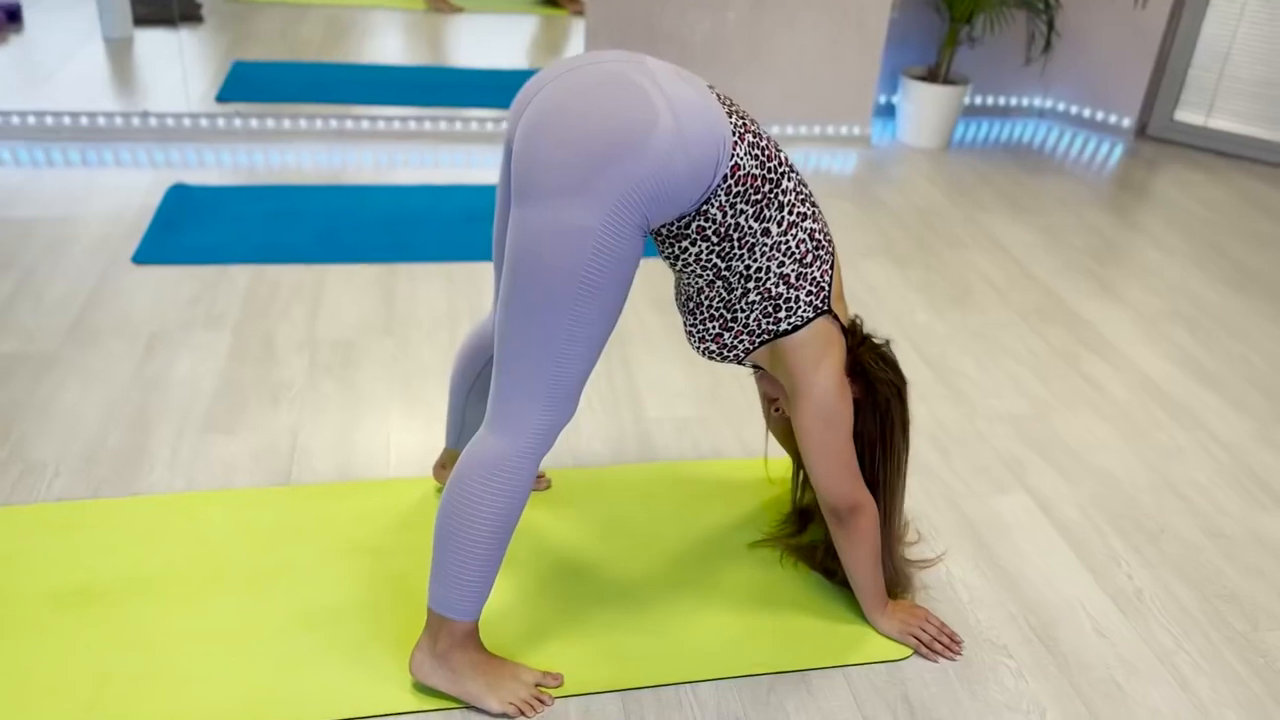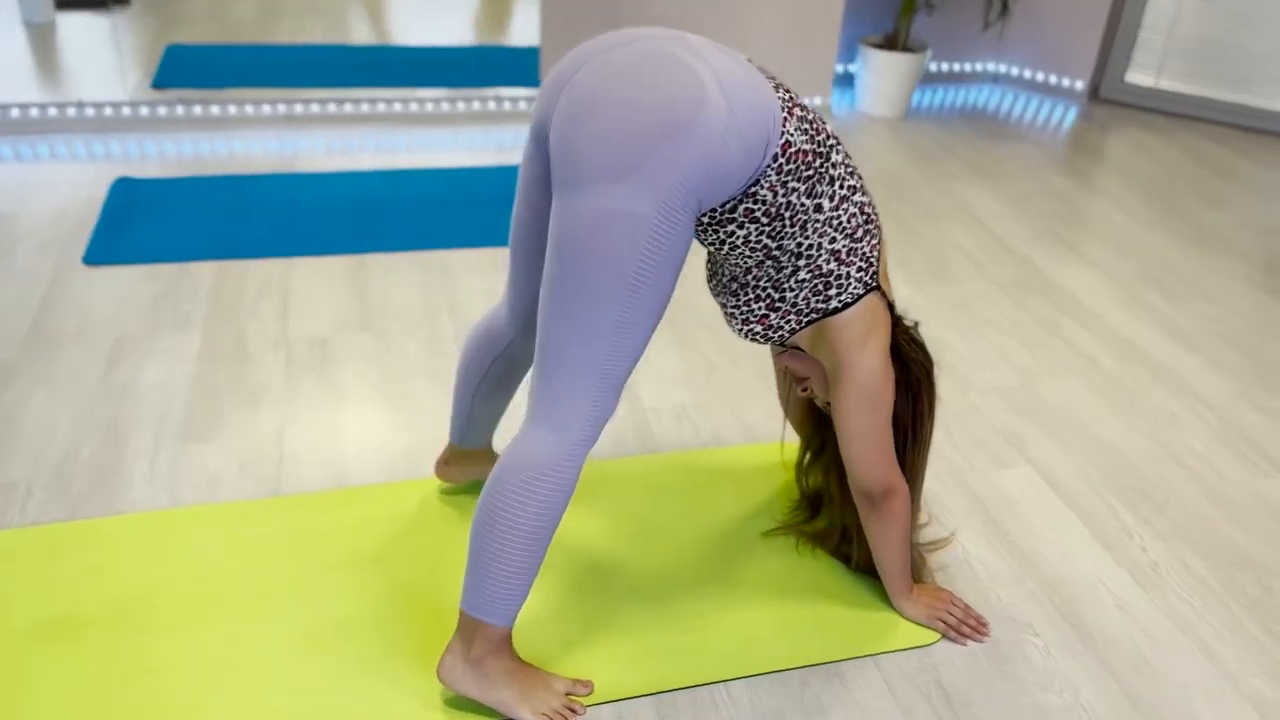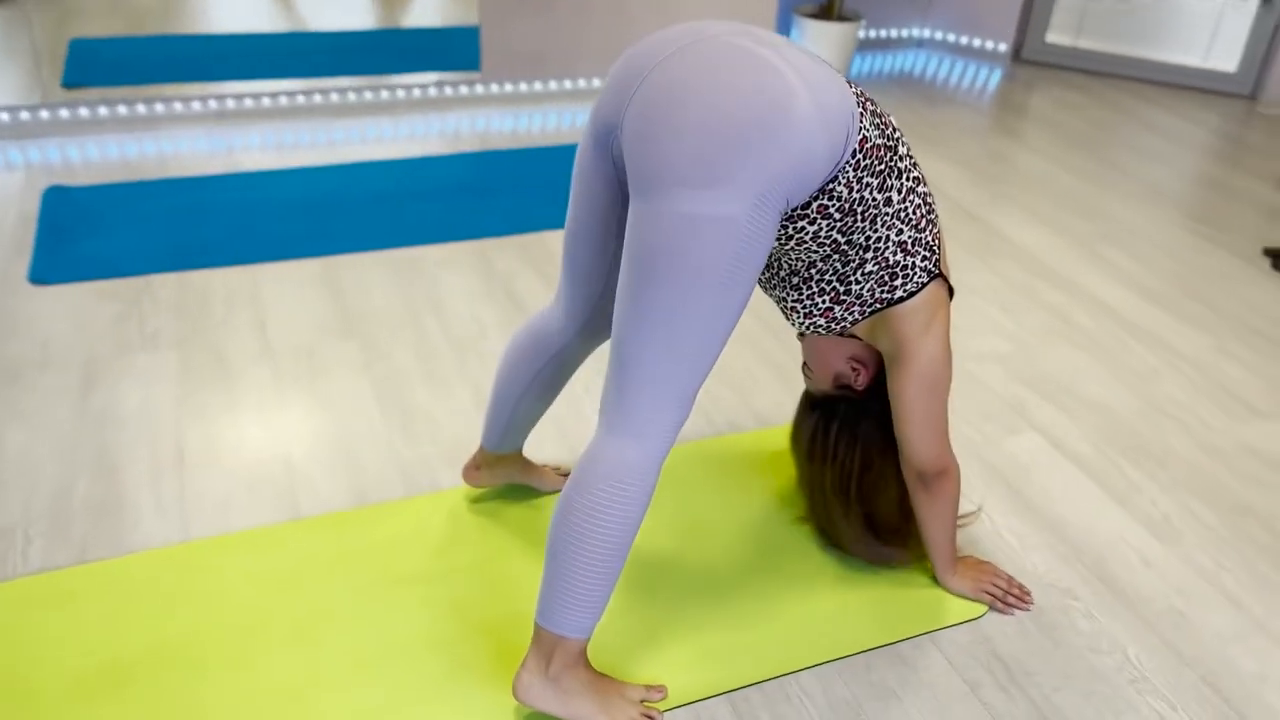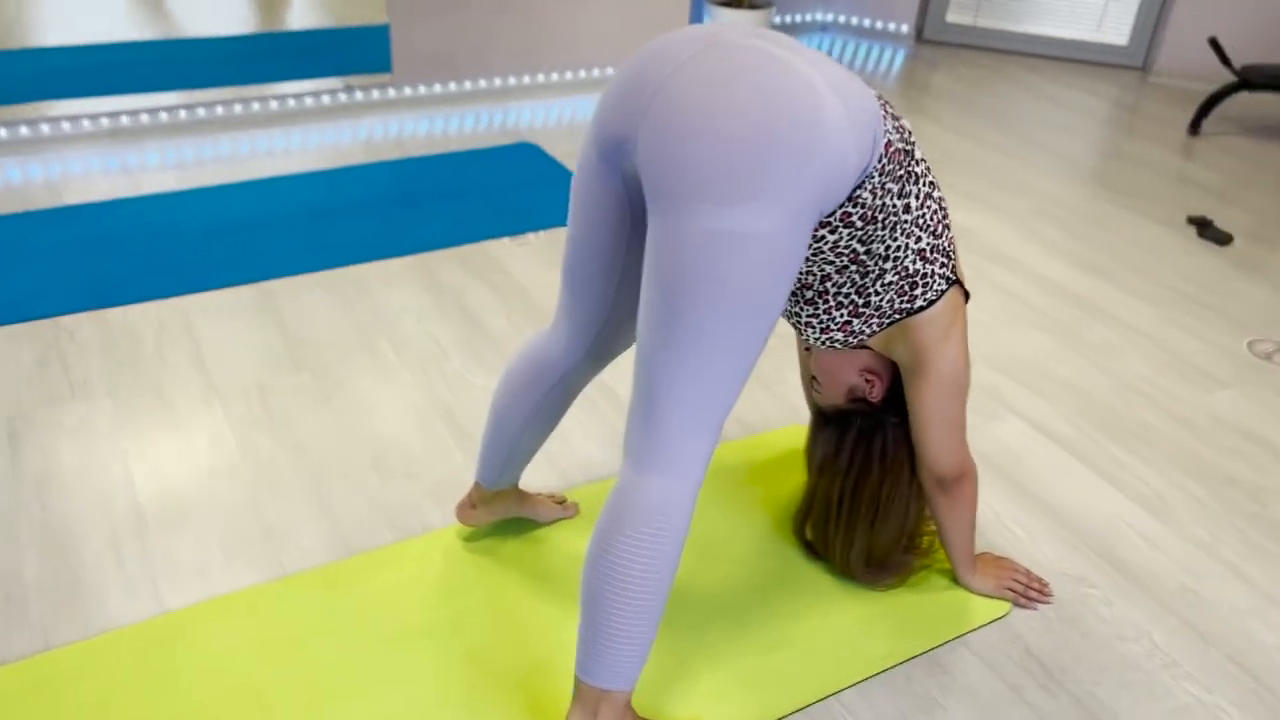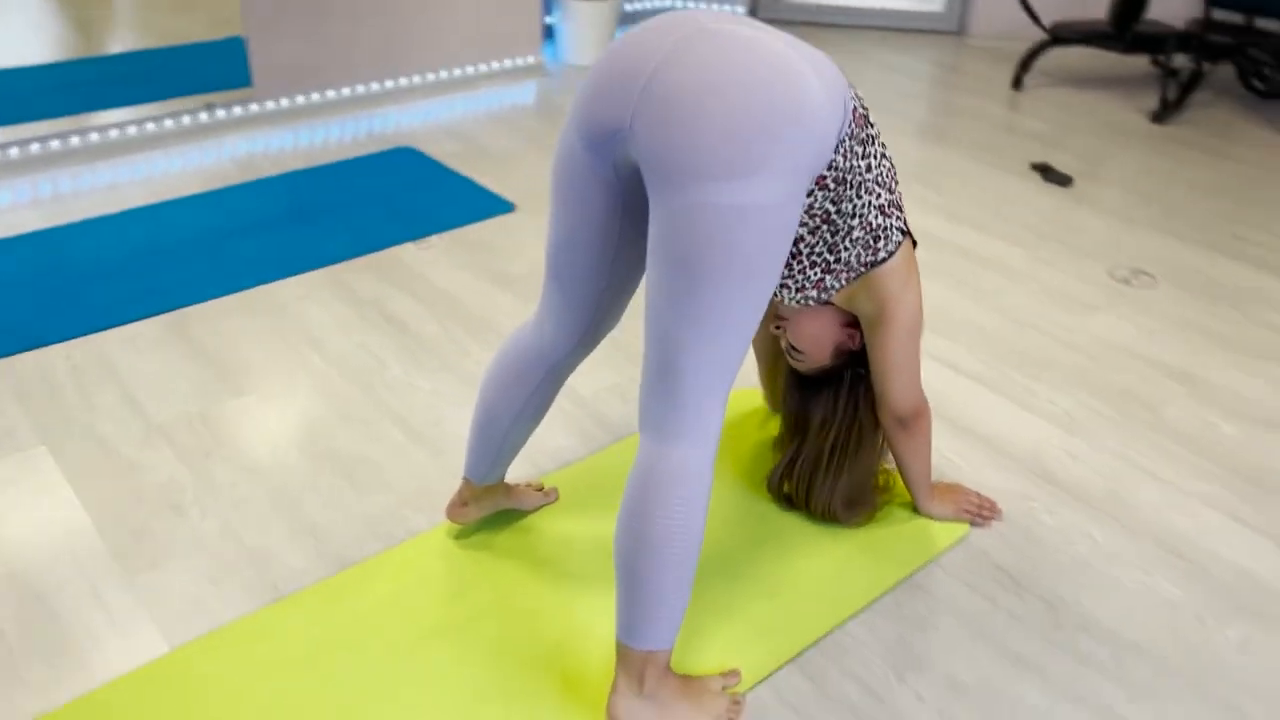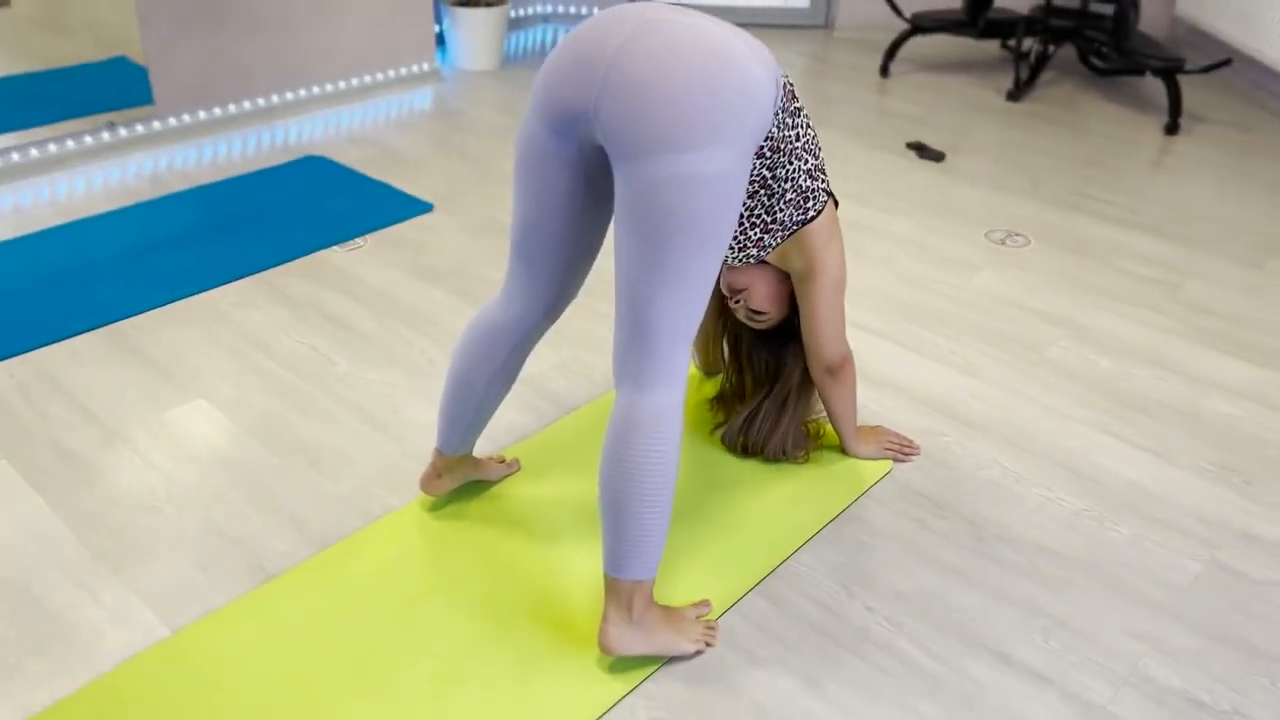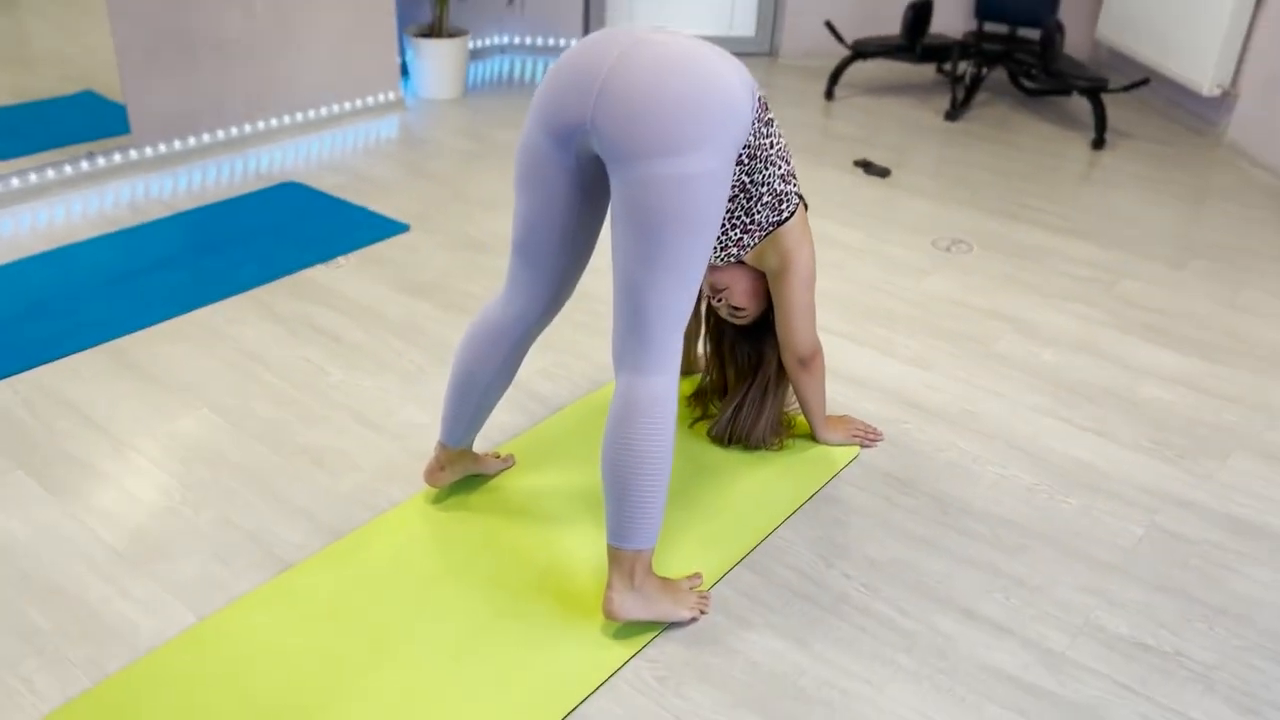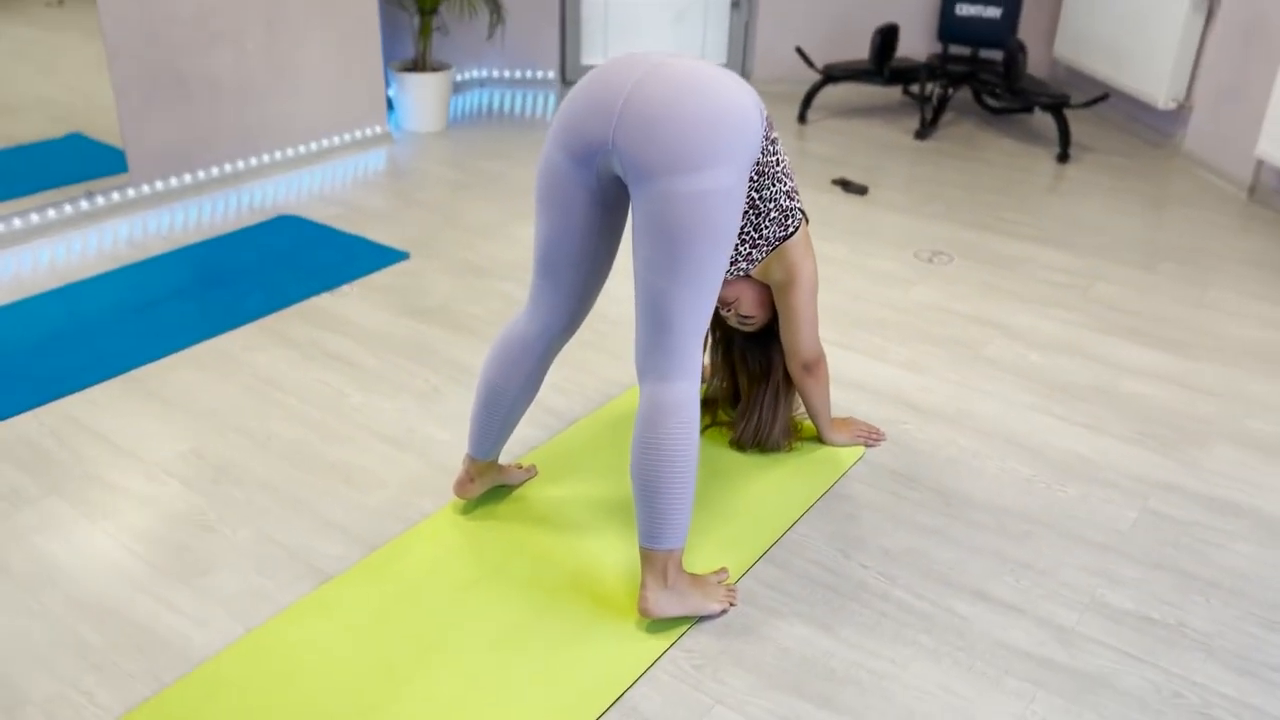
dt=0.5s
person 1, frame 1
left shoulder: (804, 310)
right shoulder: (814, 350)
right elbow: (848, 502)
left wrist: (809, 465)
right wrist: (880, 608)
right hip: (614, 153)
left knee: (516, 329)
right knee: (528, 419)
left ankle: (458, 460)
right ankle: (446, 649)
person 1, frame 2
left shoulder: (817, 293)
right shoulder: (857, 326)
left elbow: (789, 359)
right elbow: (879, 485)
left wrist: (817, 454)
right wrist: (904, 592)
right hip: (658, 132)
left knee: (528, 316)
right knee: (568, 418)
left ankle: (465, 453)
right ankle: (477, 656)
person 1, frame 3
right shoulder: (911, 312)
right elbow: (930, 465)
left wrist: (835, 442)
right wrist: (948, 567)
right hip: (730, 137)
left knee: (579, 317)
right knee: (641, 426)
left ankle: (494, 457)
person 1, frame 4
right shoulder: (927, 320)
left elbow: (806, 333)
right elbow: (947, 470)
right hip: (753, 143)
left knee: (578, 340)
right knee: (669, 460)
left ankle: (489, 494)
person 1, frame 5
right shoulder: (880, 277)
left elbow: (763, 318)
right elbow: (905, 412)
left wrist: (783, 405)
right wrist: (925, 494)
right hip: (740, 121)
left knee: (561, 328)
right knee: (682, 426)
left ankle: (477, 490)
person 1, frame 6
right shoulder: (807, 237)
left elbow: (697, 285)
right elbow: (830, 360)
left wrist: (714, 362)
right wrist: (852, 436)
right hip: (689, 97)
left knee: (525, 302)
right knee: (651, 377)
left ankle: (448, 462)
right ankle: (628, 617)
person 1, frame 7
left shoulder: (710, 244)
right shoulder: (781, 239)
left elbow: (675, 309)
right elbow: (802, 353)
left wrist: (687, 364)
right wrist: (822, 424)
right hip: (681, 106)
left knee: (524, 301)
right knee: (646, 363)
left ankle: (450, 455)
right ankle: (631, 585)
person 1, frame 8
right shoulder: (784, 253)
left elbow: (687, 318)
right elbow: (805, 359)
right wrist: (827, 426)
left hip: (601, 91)
right hip: (696, 124)
left knee: (546, 317)
right knee: (668, 372)
